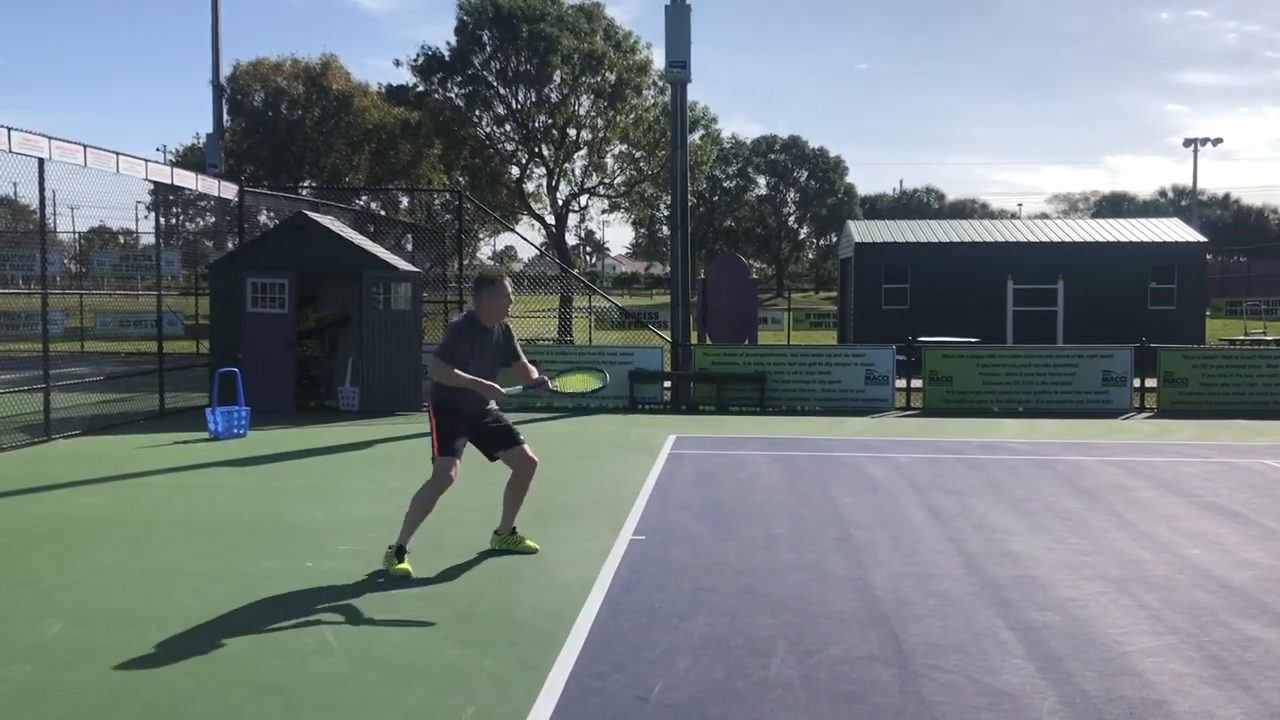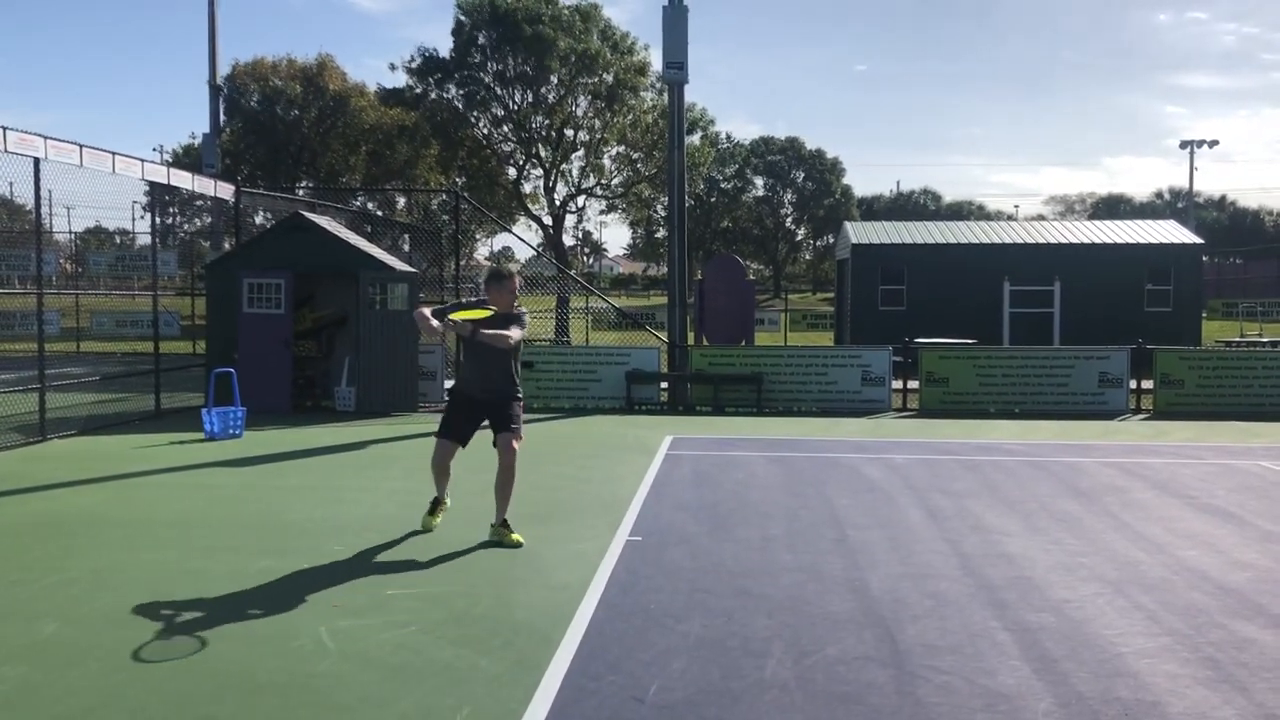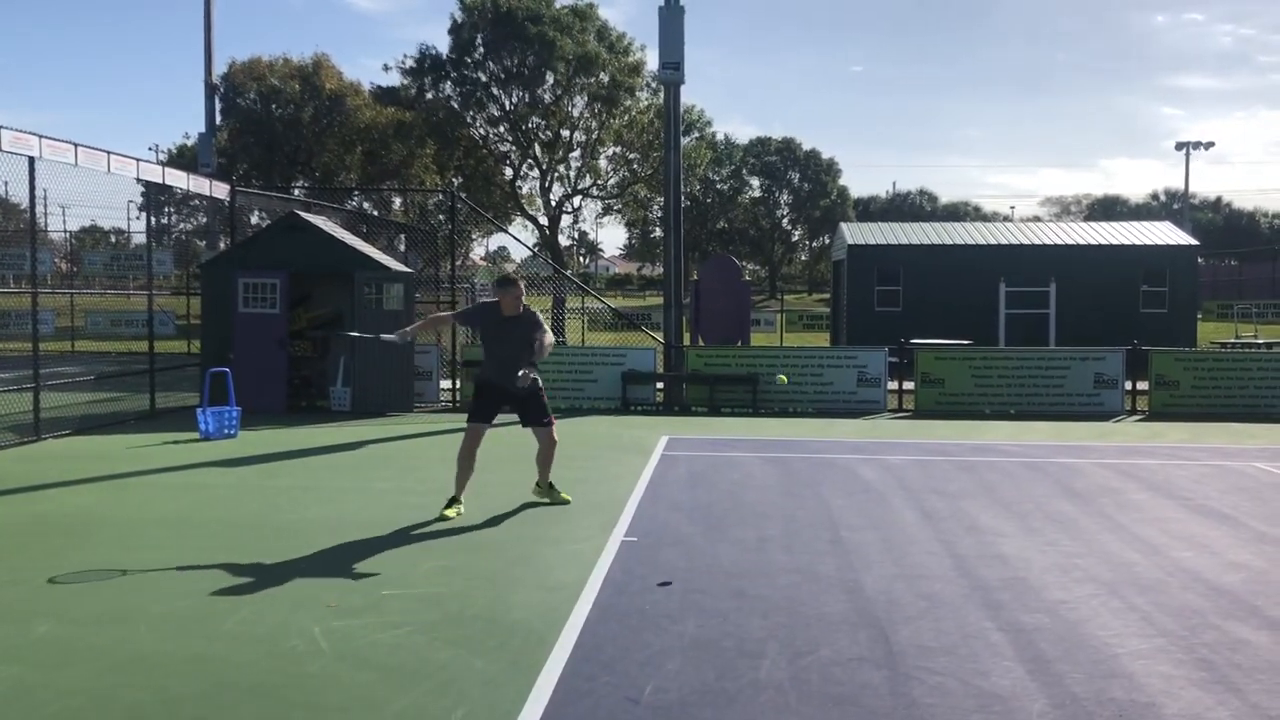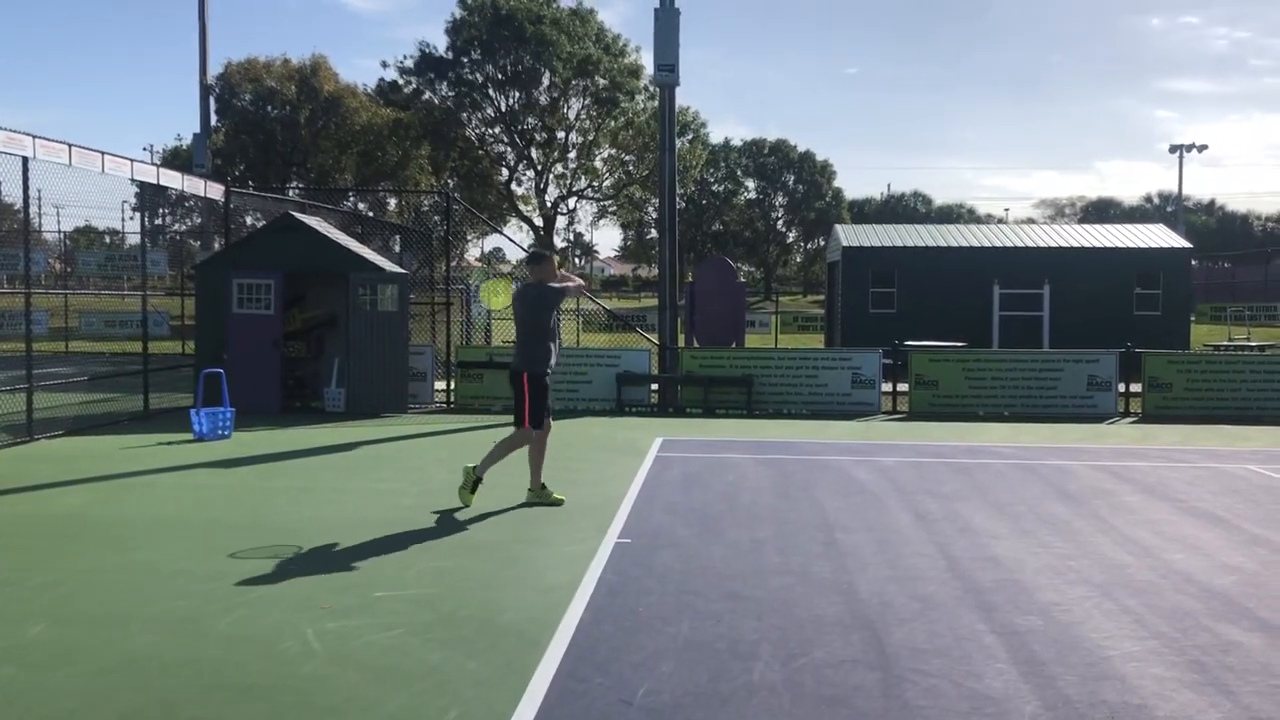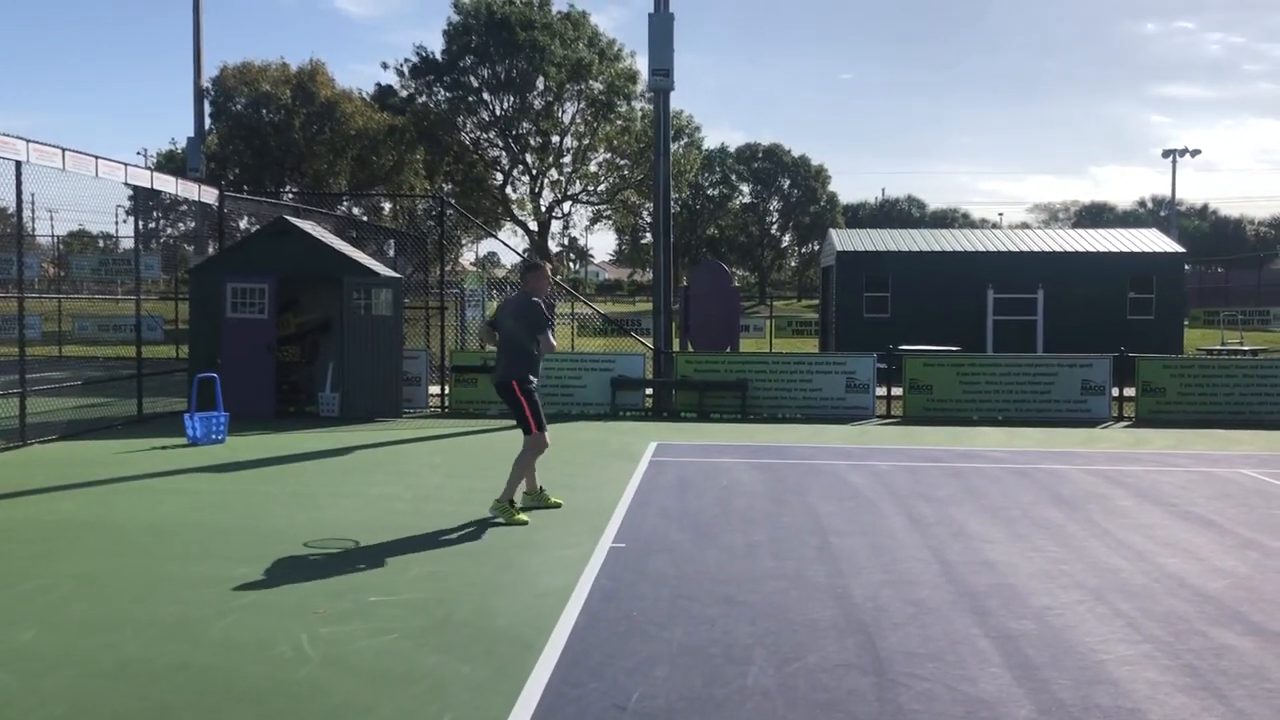
dt=0.5s
person 1, frame 1
left shoulder: (503, 330)
right shoulder: (461, 328)
left elbow: (522, 366)
right elbow: (437, 371)
left wrist: (534, 379)
right wrist: (483, 385)
left hip: (484, 410)
right hip: (447, 409)
left knee: (527, 464)
right knee: (445, 476)
left ankle: (504, 532)
right ankle: (398, 548)
person 1, frame 2
left shoulder: (518, 316)
right shoulder: (467, 308)
left elbow: (509, 339)
right elbow: (421, 312)
left wrist: (470, 332)
right wrist: (430, 324)
left hip: (505, 396)
right hip: (466, 393)
left knee: (509, 452)
right knee: (441, 456)
left ankle: (499, 524)
right ankle: (441, 499)
person 1, frame 3
left shoulder: (530, 316)
right shoulder: (482, 312)
left elbow: (547, 341)
right elbow: (445, 318)
left wrist: (530, 367)
right wrist: (413, 329)
left hip: (527, 386)
right hip: (491, 384)
left knee: (549, 439)
right knee: (471, 439)
left ankle: (544, 485)
right ankle: (457, 498)
person 1, frame 4
left shoulder: (525, 292)
right shoulder: (541, 292)
right elbow: (577, 286)
right wrist: (567, 278)
left hip: (538, 371)
right hip: (528, 373)
left knee: (543, 428)
right knee: (525, 435)
left ankle: (536, 489)
right ankle: (476, 473)
person 1, frame 5
left shoulder: (508, 304)
right shoulder: (535, 306)
left elbow: (485, 335)
right elbow: (550, 347)
right wrist: (547, 343)
left hip: (510, 378)
right hip: (516, 380)
left knee: (534, 439)
right knee: (539, 442)
left ankle: (534, 492)
right ankle: (504, 502)
